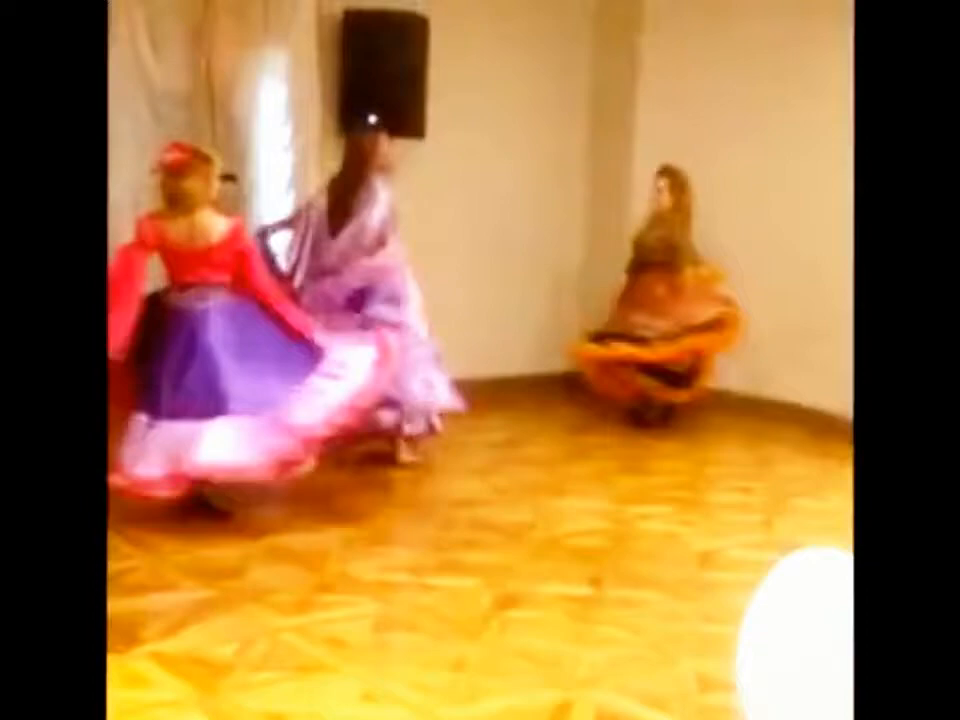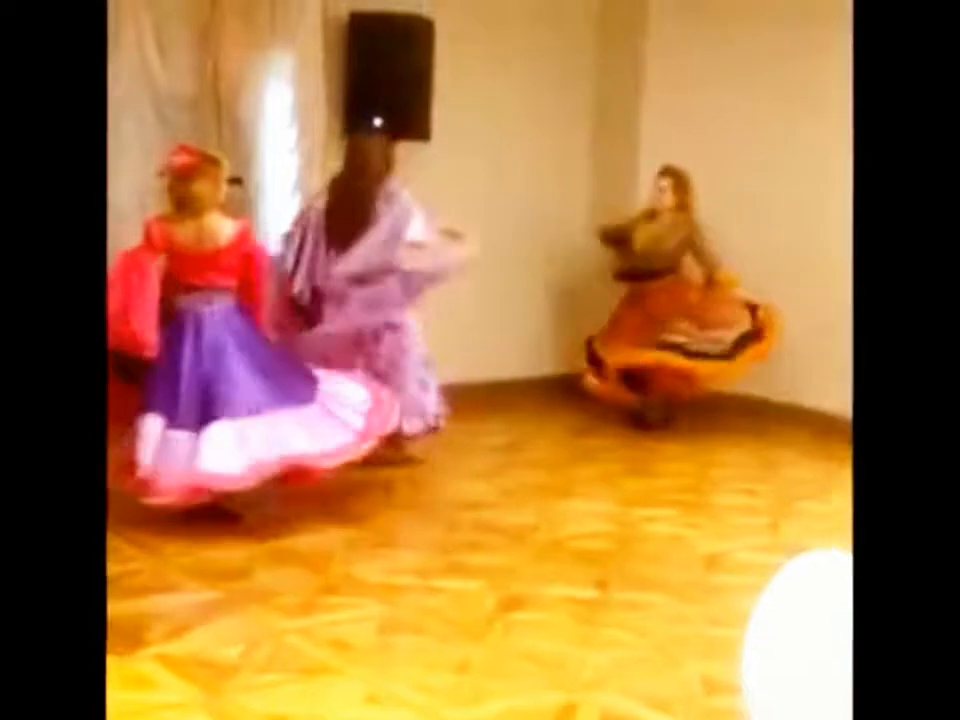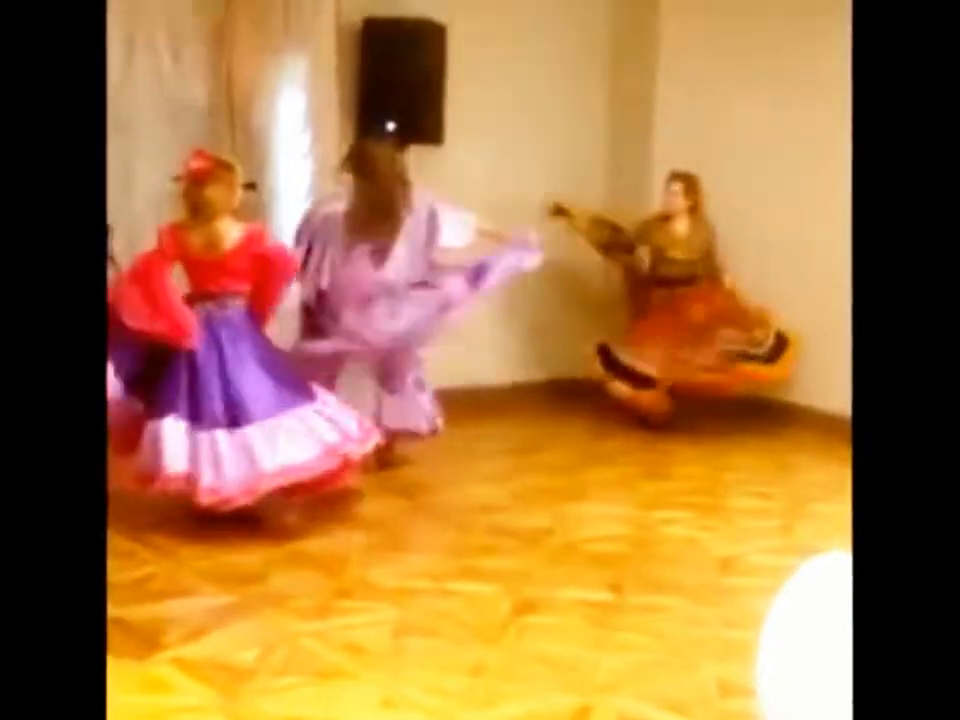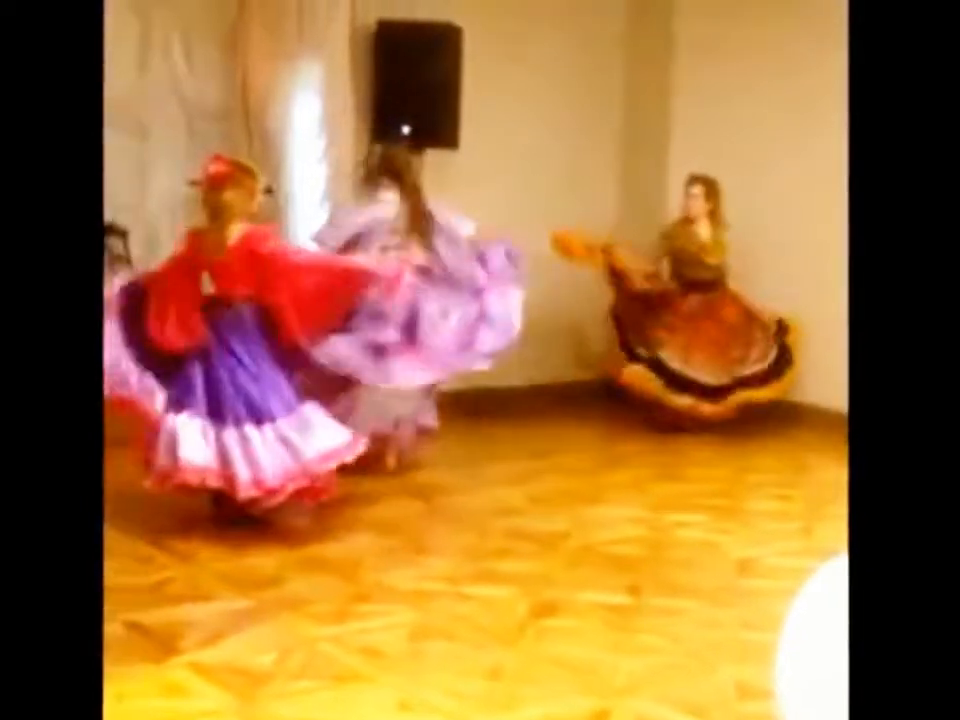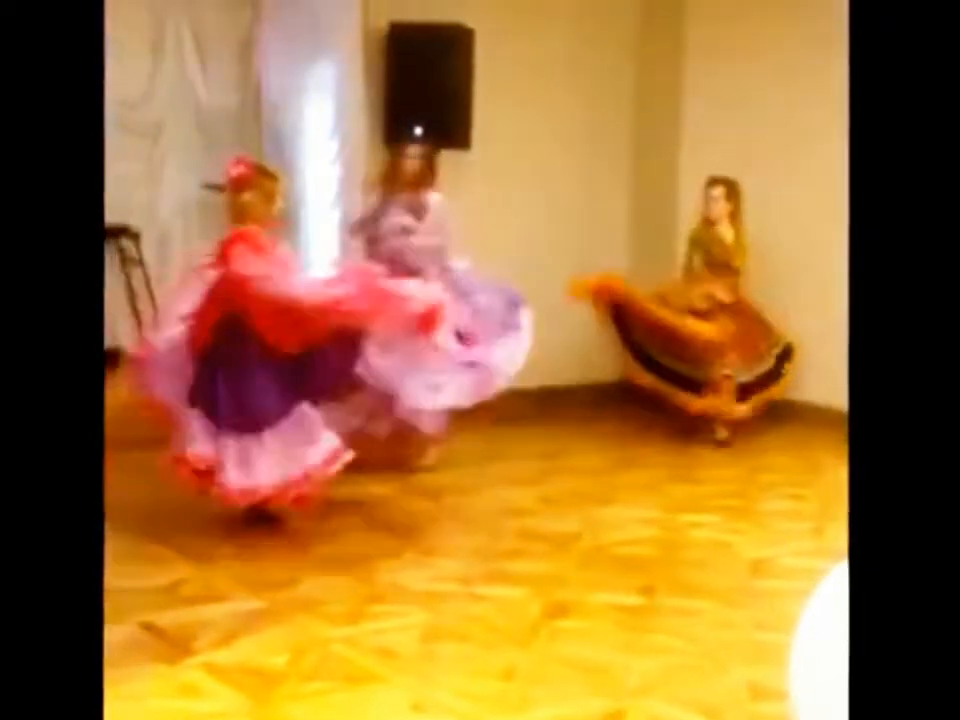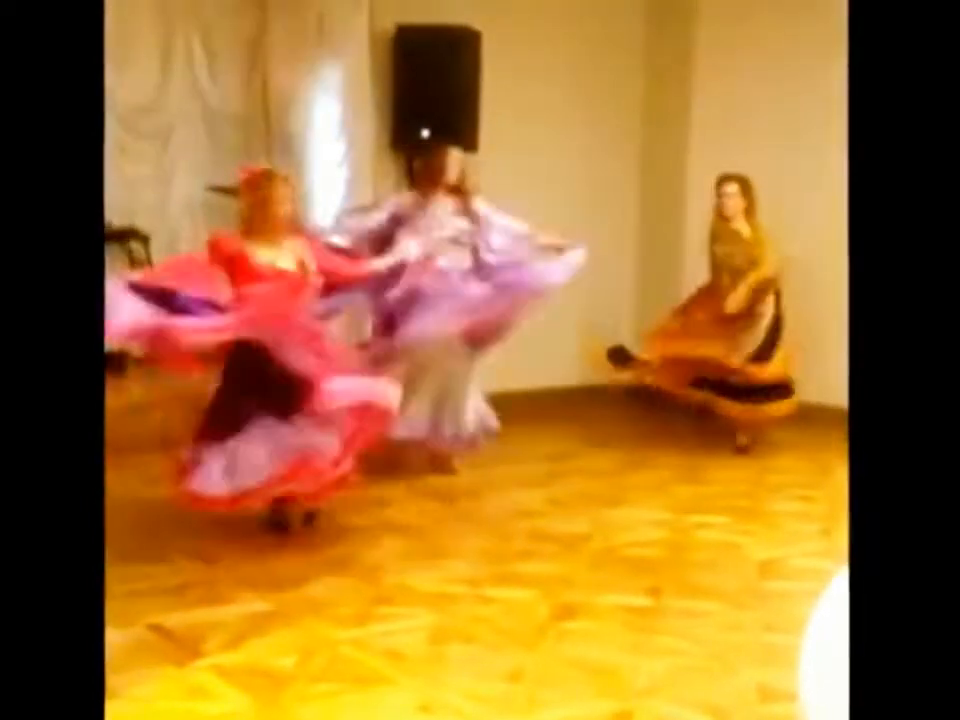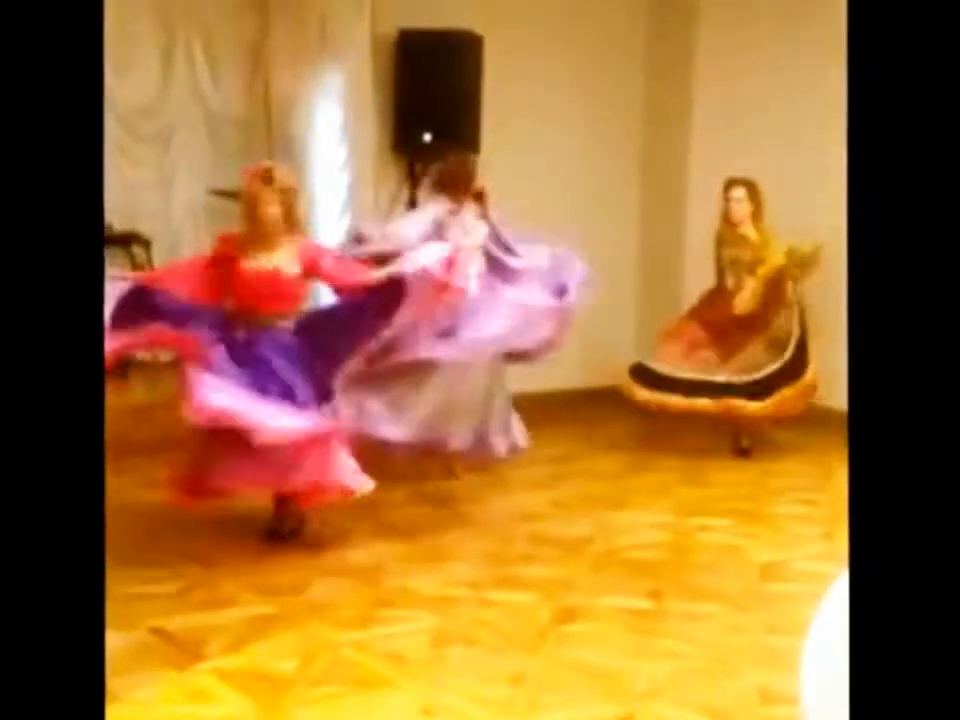
dt=0.2s
person 1, frame 1
left shoulder: (154, 228)
right shoulder: (232, 229)
left elbow: (126, 280)
right elbow: (259, 284)
right wrist: (303, 326)
left hip: (176, 323)
right hip: (226, 320)
left knee: (180, 400)
left ankle: (186, 483)
person 1, frame 2
left shoulder: (161, 231)
right shoulder: (239, 232)
left elbow: (135, 281)
right elbow: (254, 291)
left hip: (181, 325)
right hip: (227, 324)
left knee: (186, 400)
left ankle: (190, 488)
person 1, frame 3
left shoulder: (175, 237)
right shoulder: (251, 236)
left elbow: (144, 280)
right elbow: (283, 264)
left hip: (198, 330)
right hip: (237, 329)
left knee: (203, 410)
right knee: (251, 407)
left ankle: (202, 490)
right ankle: (240, 495)
person 1, frame 4
left shoulder: (198, 239)
right shoulder: (254, 238)
left elbow: (170, 281)
right elbow: (300, 263)
right wrist: (368, 270)
left hip: (211, 332)
right hip: (245, 333)
left knee: (218, 411)
right knee: (259, 408)
left ankle: (222, 494)
right ankle: (247, 499)
person 1, frame 5
left shoulder: (252, 239)
right shoulder: (246, 239)
right elbow: (261, 277)
left hip: (271, 341)
right hip: (250, 343)
left knee: (248, 418)
right knee: (264, 415)
left ankle: (253, 494)
right ankle: (255, 497)
person 1, frame 6
left shoulder: (304, 246)
right shoulder: (231, 248)
left elbow: (348, 270)
right elbow: (186, 277)
left wrist: (393, 259)
left hip: (297, 350)
right hip: (256, 352)
left ankle: (297, 496)
right ankle: (281, 500)
person 1, frame 7
left shoulder: (304, 250)
right shoulder: (229, 248)
left elbow: (359, 280)
right elbow: (186, 280)
left wrist: (400, 275)
right wrist: (139, 286)
left hip: (285, 351)
right hip: (244, 350)
left knee: (290, 433)
right knee: (252, 428)
left ankle: (291, 512)
right ankle: (285, 505)
person 2, frame 1
left shoulder: (333, 192)
right shoulder: (377, 188)
left elbow: (303, 221)
right elbow: (371, 234)
left hip: (348, 291)
right hip: (381, 287)
right knee: (398, 353)
right ankle: (403, 439)
person 2, frame 2
left shoulder: (331, 196)
right shoulder: (391, 197)
left elbow: (304, 231)
right elbow: (417, 228)
left hip: (341, 294)
right hip: (381, 294)
left knee: (346, 363)
right knee: (391, 359)
right ankle: (400, 440)
person 2, frame 3
left shoulder: (346, 201)
right shoulder: (411, 202)
left elbow: (312, 230)
right elbow: (459, 223)
right wrist: (498, 237)
left hip: (356, 291)
right hip: (398, 296)
left knee: (354, 366)
right knee: (393, 366)
right ankle: (388, 444)
person 2, frame 4
left shoulder: (385, 199)
right shoulder: (412, 201)
left elbow: (345, 229)
right elbow: (460, 229)
left wrist: (320, 241)
right hip: (411, 288)
left knee: (380, 364)
right knee: (398, 367)
left ankle: (390, 447)
right ankle: (400, 443)
person 2, frame 5
left shoulder: (429, 201)
right shoulder: (391, 201)
left elbow: (426, 242)
left knee: (422, 365)
left ankle: (428, 442)
right ankle: (410, 440)
person 2, frame 6
left shoulder: (470, 206)
right shoulder: (409, 203)
left elbow: (511, 231)
right elbow: (365, 221)
left wrist: (545, 242)
left hip: (460, 296)
right hip: (422, 294)
left knee: (450, 367)
right knee: (416, 366)
left ankle: (443, 446)
person 2, frame 7
left shoulder: (478, 211)
right shoulder: (439, 208)
left elbow: (503, 246)
right elbow: (394, 234)
left hip: (479, 301)
right hip: (448, 302)
left knee: (478, 374)
right knee: (448, 374)
left ankle: (458, 449)
person 3, frame 1
left shoulder: (676, 221)
right shoulder: (659, 219)
left elbow: (685, 249)
left hip: (659, 288)
right hip: (646, 289)
left ankle: (655, 404)
right ankle: (653, 402)
person 3, frame 2
left shoulder: (685, 225)
right shoulder: (644, 221)
left elbow: (706, 259)
right elbow: (618, 236)
left wrist: (722, 286)
left hip: (669, 295)
right hip: (643, 296)
right knee: (639, 351)
left ankle: (659, 407)
right ankle: (650, 406)
person 3, frame 3
left shoulder: (704, 229)
right shoulder: (654, 227)
left elbow: (713, 263)
right elbow: (623, 243)
left wrist: (725, 288)
left hip: (698, 300)
right hip: (664, 302)
right knee: (656, 355)
right ankle: (656, 407)
person 3, frame 4
left shoulder: (719, 230)
right shoulder: (676, 232)
right elbow: (658, 267)
left hip: (717, 303)
right hip: (685, 305)
right knee: (681, 361)
right ankle: (672, 409)
person 3, frame 5
left shoulder: (738, 234)
right shoulder: (701, 235)
right elbow: (692, 275)
left hip: (728, 306)
right hip: (704, 307)
left knee: (731, 365)
right knee: (718, 364)
left ankle: (722, 419)
right ankle: (719, 423)
person 3, frame 6
left shoulder: (755, 231)
right shoulder: (720, 231)
left elbow: (759, 269)
right elbow: (727, 266)
right wrist: (759, 276)
left hip: (752, 308)
right hip: (724, 308)
left knee: (751, 371)
right knee: (733, 371)
left ankle: (743, 426)
right ankle: (741, 427)
person 3, frame 7
left shoulder: (764, 236)
right shoulder: (726, 236)
left elbow: (781, 266)
right elbow: (735, 273)
right wrist: (774, 263)
left hip: (759, 315)
right hip: (727, 313)
left knee: (760, 377)
right knee: (738, 378)
left ankle: (742, 431)
right ankle: (740, 432)
